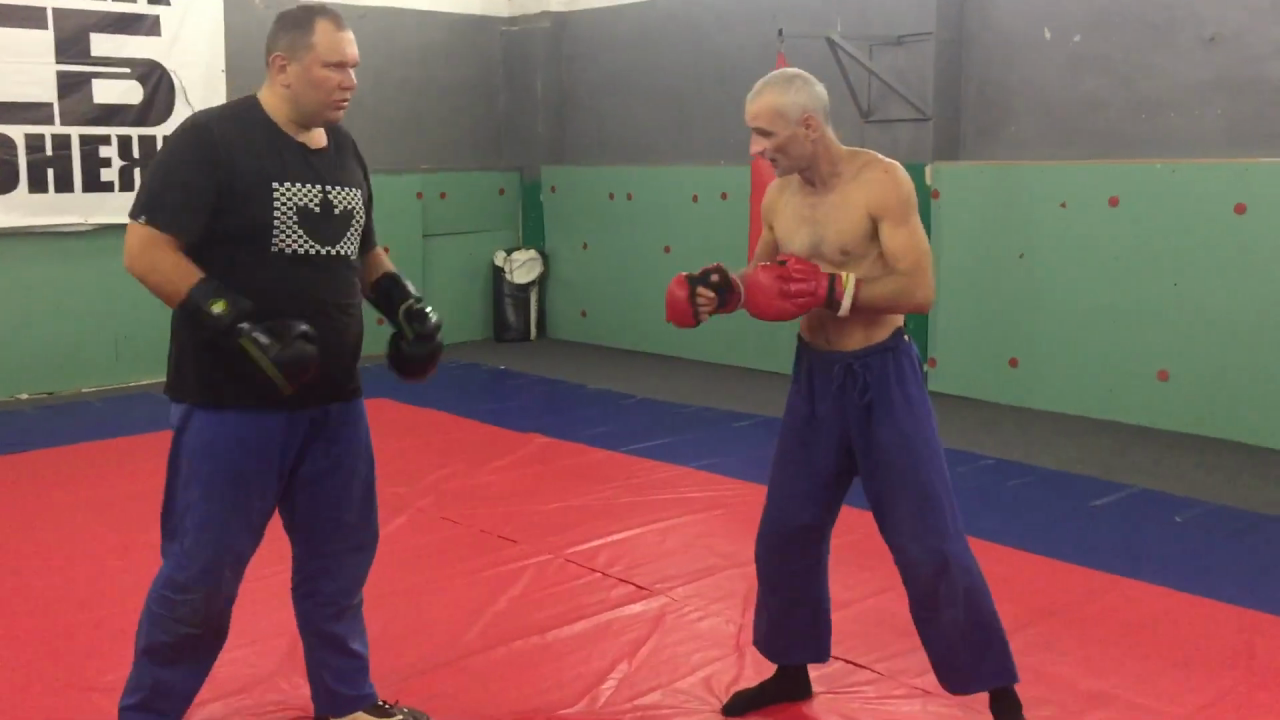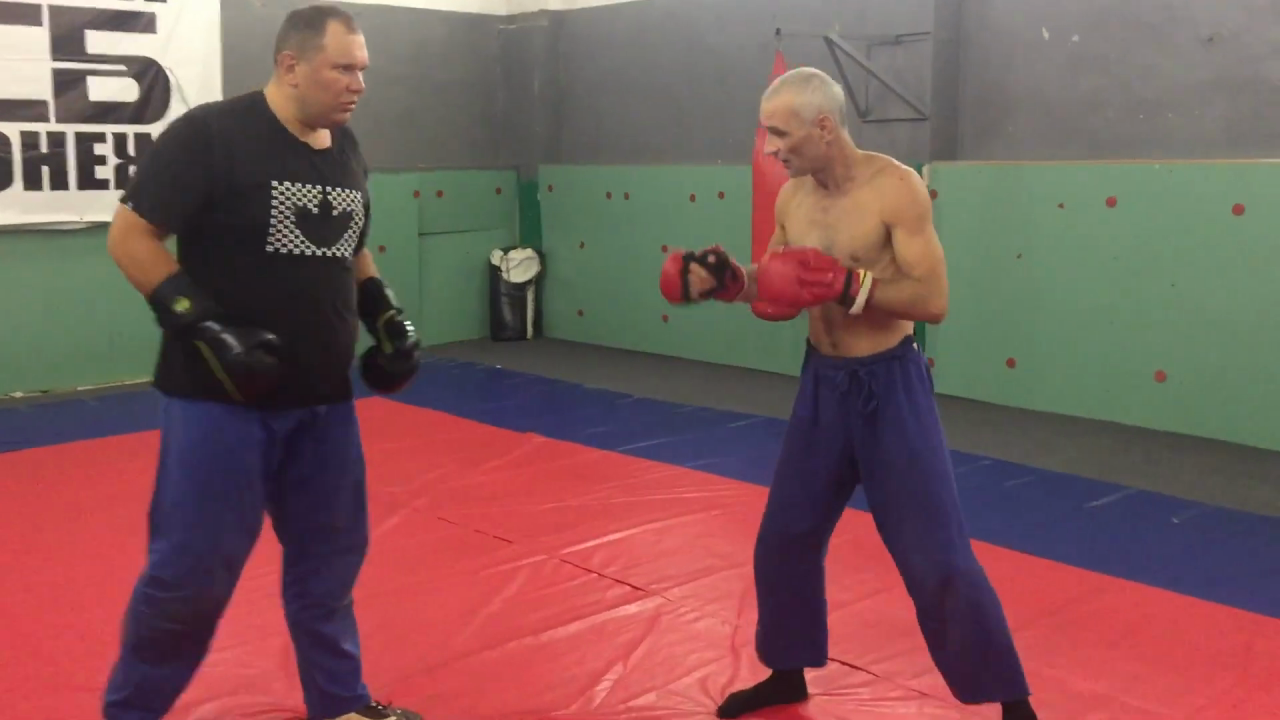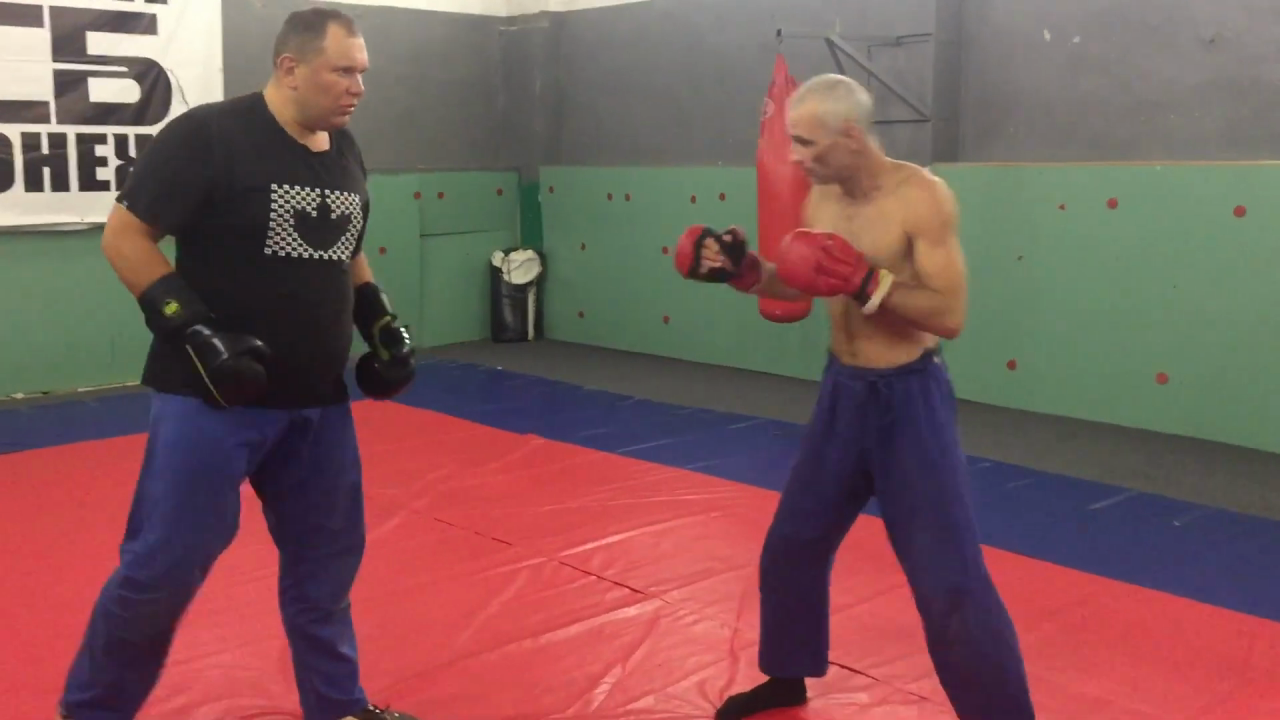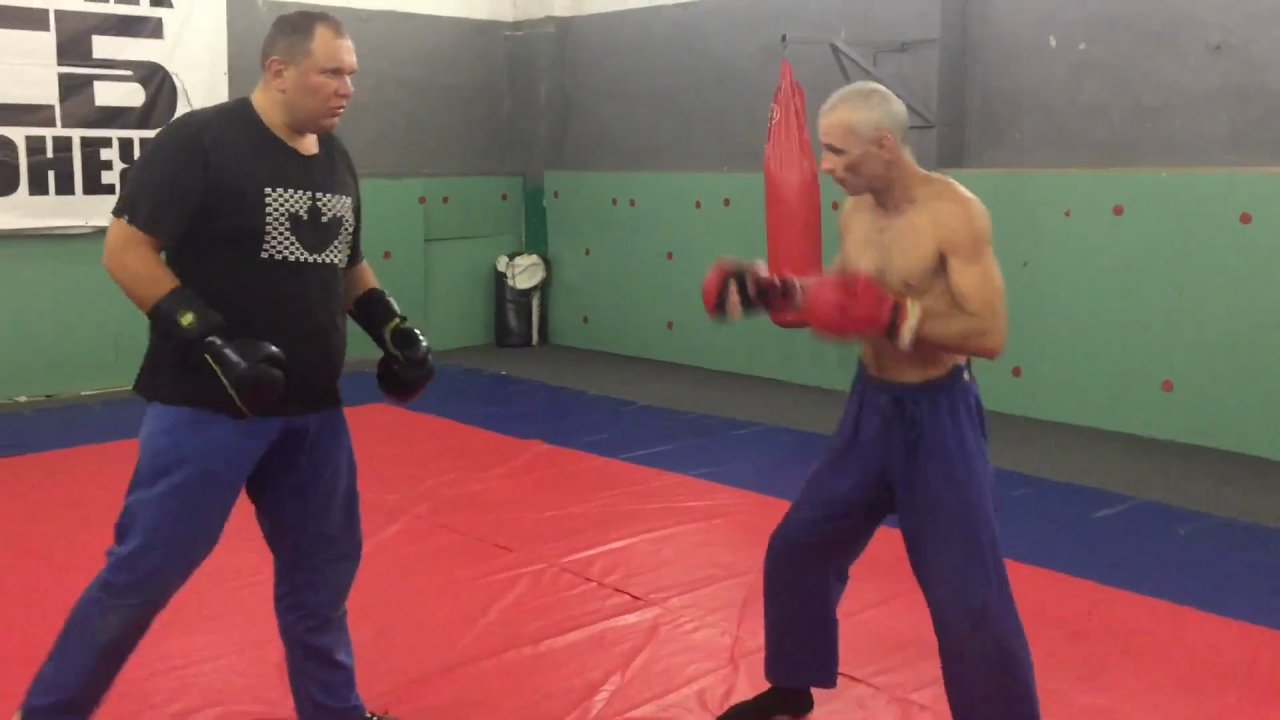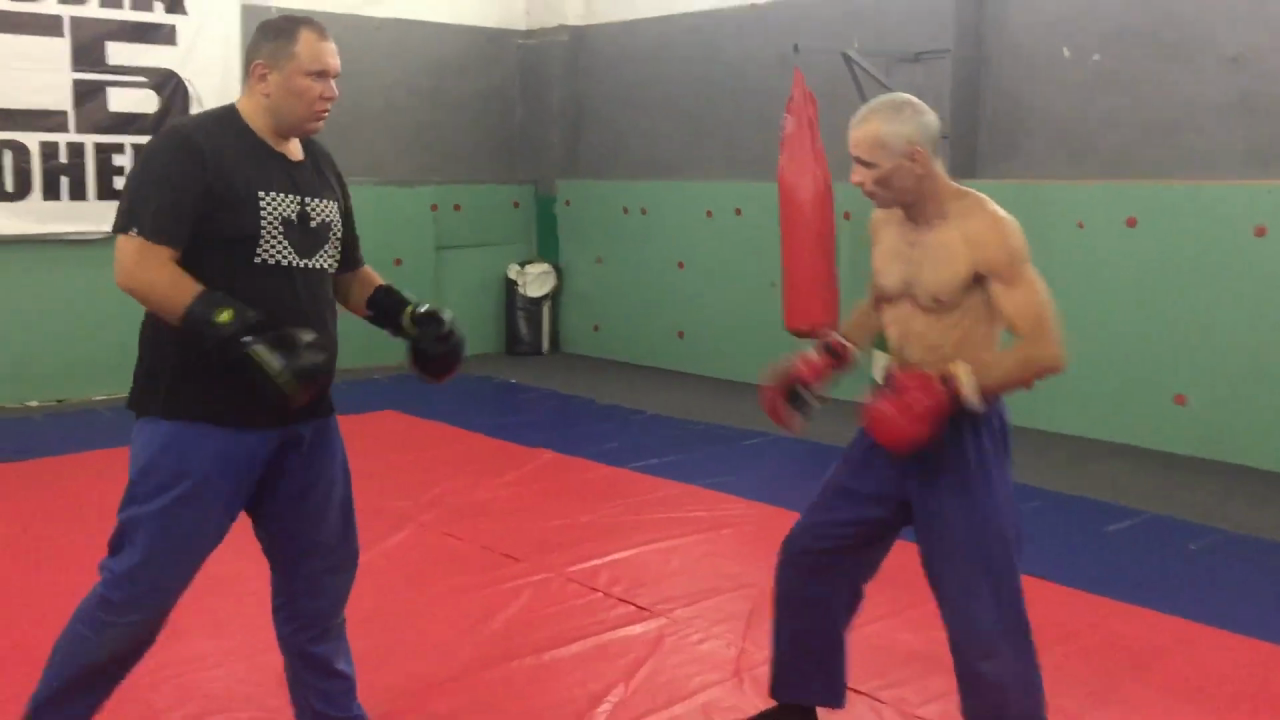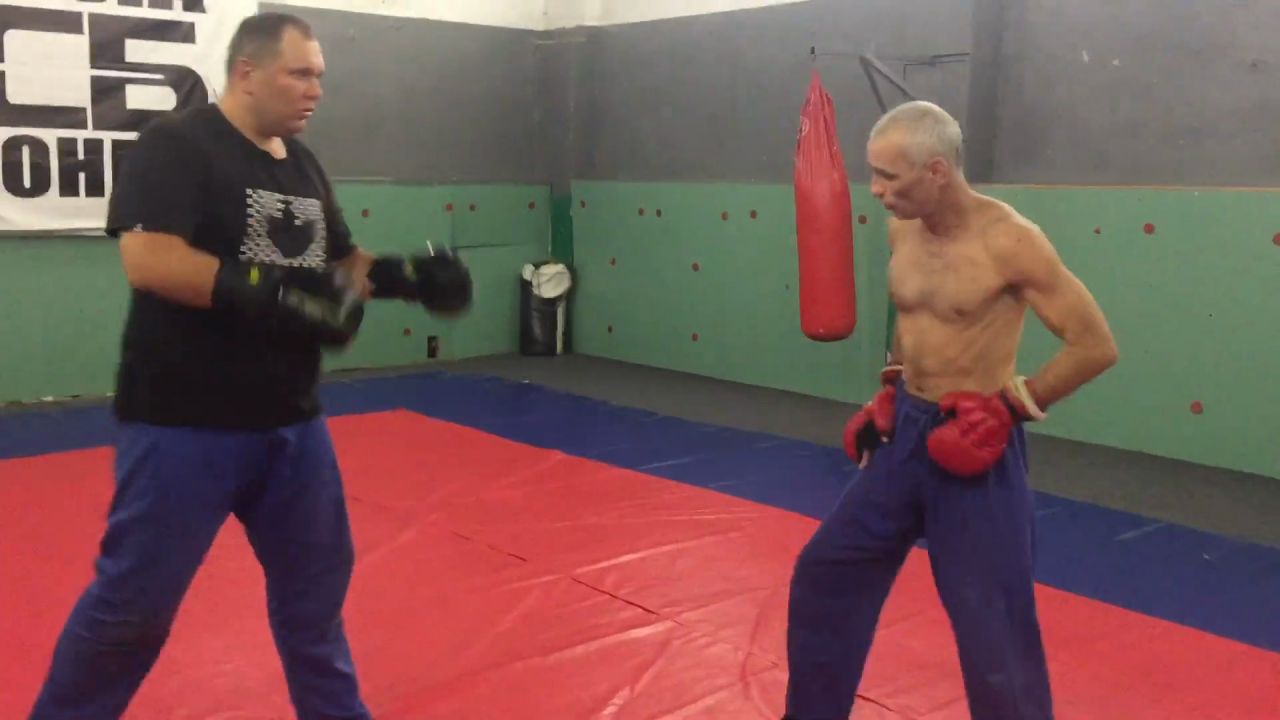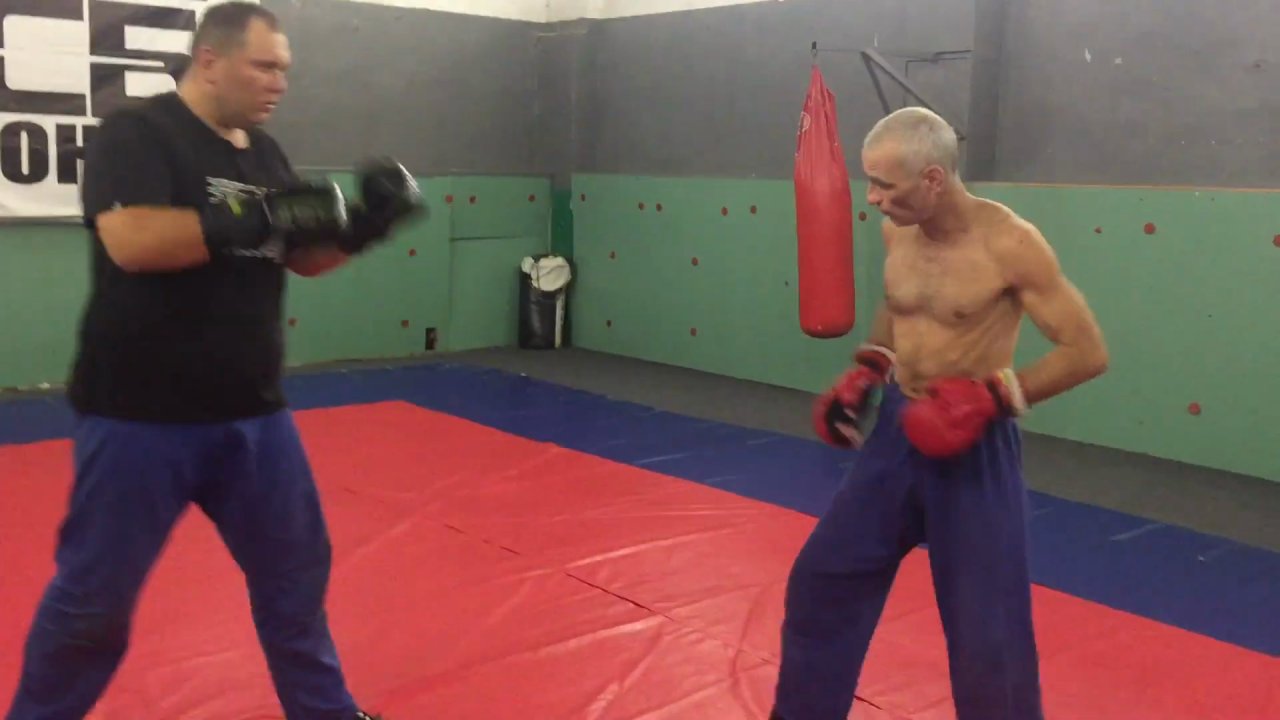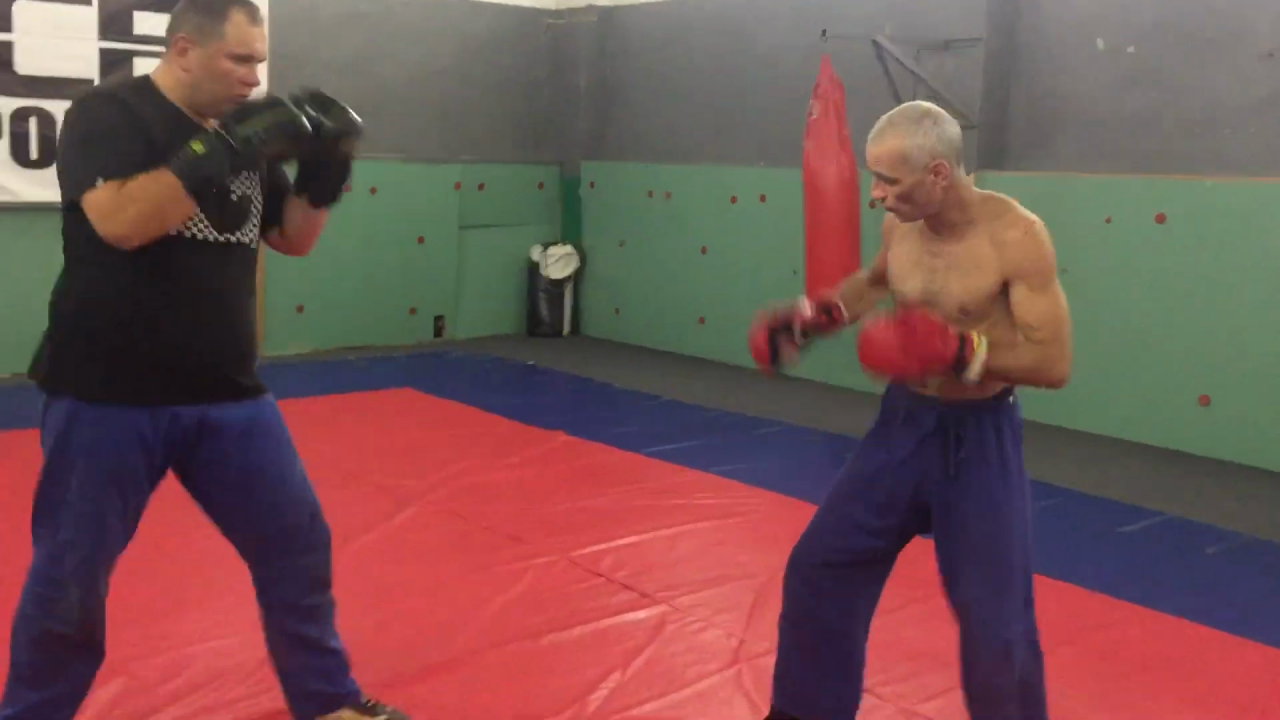
dt=0.1s
person 1, frame 1
left shoulder: (343, 149)
right shoulder: (212, 139)
right elbow: (145, 251)
left wrist: (402, 303)
right wrist: (238, 326)
left hip: (330, 397)
right hip: (230, 401)
left knee: (340, 552)
right knee: (204, 567)
person 1, frame 2
left shoulder: (347, 151)
right shoulder: (212, 134)
right elbow: (130, 236)
left wrist: (386, 317)
right wrist: (203, 327)
left hip: (322, 397)
right hip: (220, 395)
left knee: (330, 552)
right knee: (193, 563)
person 1, frame 3
left shoulder: (345, 153)
right shoulder: (208, 136)
right elbow: (124, 237)
left wrist: (380, 321)
right wrist: (194, 330)
left hip: (318, 400)
right hip: (212, 395)
left knee: (326, 555)
right knee: (167, 562)
person 1, frame 4
left shoulder: (335, 158)
right shoulder: (199, 141)
right elbow: (125, 252)
left wrist: (389, 325)
right wrist: (204, 340)
left hip: (306, 404)
right hip: (203, 402)
left knee: (323, 561)
right knee: (146, 569)
person 1, frame 5
left shoulder: (319, 163)
right shoulder: (191, 148)
left elbow: (341, 272)
right elbow: (138, 265)
left wrist: (408, 317)
right wrist: (246, 337)
left hip: (301, 415)
right hip: (198, 416)
left knee: (321, 573)
right knee: (142, 584)
person 1, frame 6
left shoulder: (301, 162)
right shoulder: (173, 144)
left elbow: (338, 266)
right elbow: (146, 262)
left wrist: (407, 276)
right wrist: (276, 295)
left hip: (287, 419)
right hip: (182, 419)
left knee: (315, 572)
right knee: (136, 595)
person 1, frame 7
left shoulder: (263, 151)
right shoulder: (137, 132)
left elbow: (307, 257)
right elbow: (130, 242)
left wrist: (363, 222)
right wrist: (253, 219)
left hip: (250, 411)
right hip: (140, 411)
left knee: (295, 563)
right knee: (98, 586)
person 1, frame 8
left shoulder: (244, 127)
right shoulder: (107, 113)
left elbow: (294, 238)
right elbow: (121, 223)
left wrist: (325, 164)
right wrist: (216, 150)
left hip: (226, 392)
right hip: (109, 392)
left knee: (295, 541)
right knee: (71, 572)
person 2, frame 1
left shoulder: (882, 181)
right shoulder: (777, 195)
left elbow: (918, 291)
right elbow: (763, 281)
left wrist: (829, 289)
right wrist: (723, 291)
left hip: (884, 377)
right hip: (814, 376)
left knee: (930, 546)
right knee: (786, 532)
person 2, frame 2
left shoulder: (896, 187)
right shoulder: (793, 194)
left elbow: (933, 301)
right elbow: (781, 287)
left wrist: (846, 285)
right wrist: (728, 281)
left hip: (891, 387)
right hip: (823, 382)
left knee: (936, 559)
right knee: (784, 537)
person 2, frame 3
left shoulder: (922, 197)
right shoulder: (821, 199)
left elbow: (949, 316)
right elbow: (798, 283)
left wrist: (863, 282)
right wrist: (743, 268)
left hip: (910, 400)
right hip: (842, 393)
left knee: (948, 575)
right knee: (792, 544)
person 2, frame 4
left shoulder: (956, 213)
right shoulder: (854, 208)
left elbow: (988, 335)
left wrist: (889, 316)
right wrist: (773, 290)
left hip: (938, 414)
right hip: (868, 407)
left knee: (968, 596)
right knee: (797, 548)
person 2, frame 5
left shoulder: (987, 229)
right shoulder: (884, 220)
left elbow: (1046, 352)
left wrist: (949, 390)
right wrist: (825, 358)
left hip: (962, 434)
right hip: (894, 423)
left knee: (984, 620)
right knee: (810, 554)
person 2, frame 6
left shoulder: (1008, 240)
right shoulder: (902, 226)
left elbow: (1097, 346)
left wrist: (1012, 406)
right wrist: (889, 392)
left hip: (983, 444)
right hip: (910, 432)
left knee: (992, 630)
right knee: (824, 570)
person 2, frame 7
left shoulder: (1009, 242)
right shoulder: (897, 230)
left elbow: (1087, 353)
left wrist: (993, 395)
right wrist: (866, 371)
left hip: (975, 444)
right hip: (899, 432)
left knee: (988, 630)
right knee: (823, 576)
person 2, frame 8
left shoulder: (1017, 236)
right shoulder: (901, 222)
left elbow: (1053, 365)
right elbow: (871, 282)
left wrist: (955, 349)
right wrist: (816, 313)
left hip: (977, 438)
right hip: (901, 424)
left knee: (995, 623)
right knee: (819, 567)
